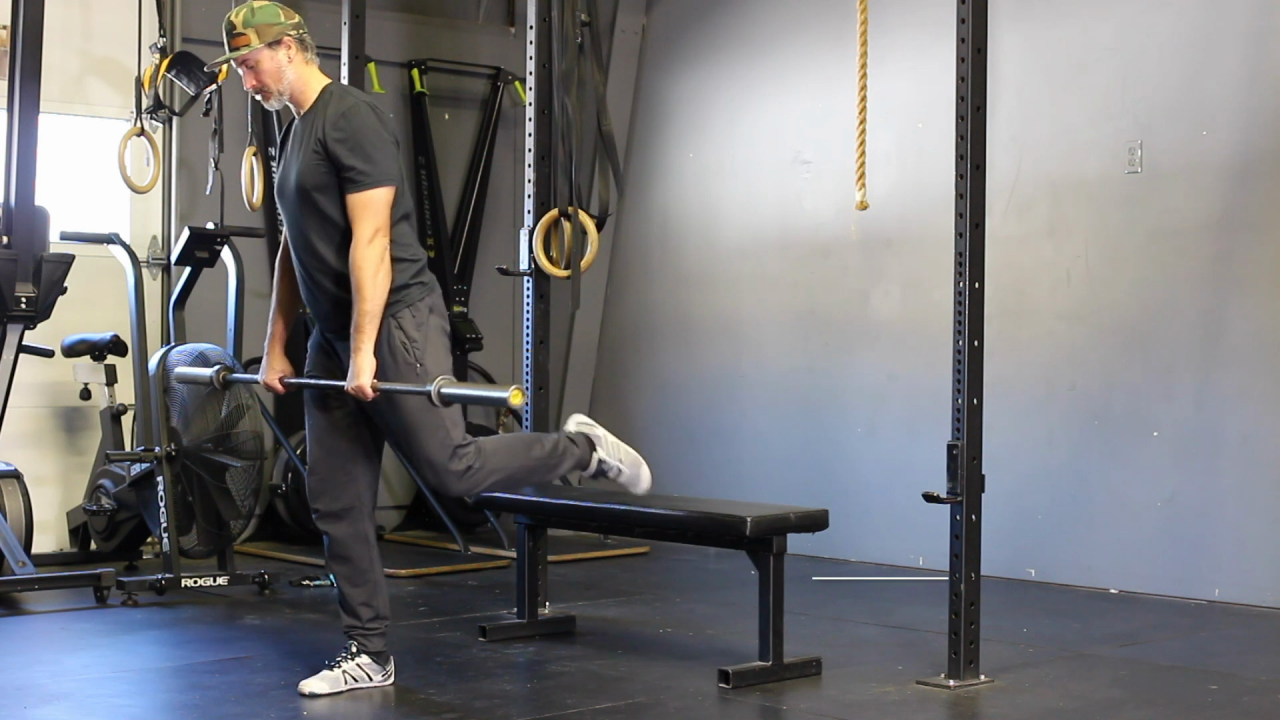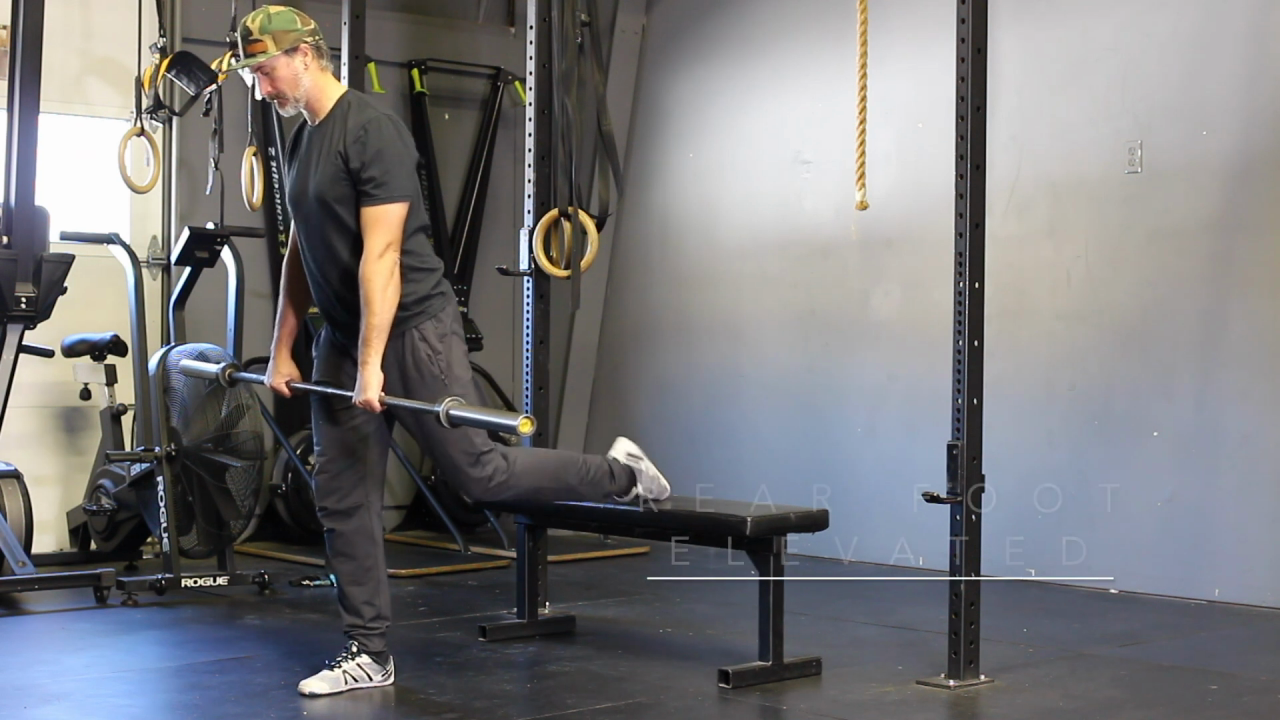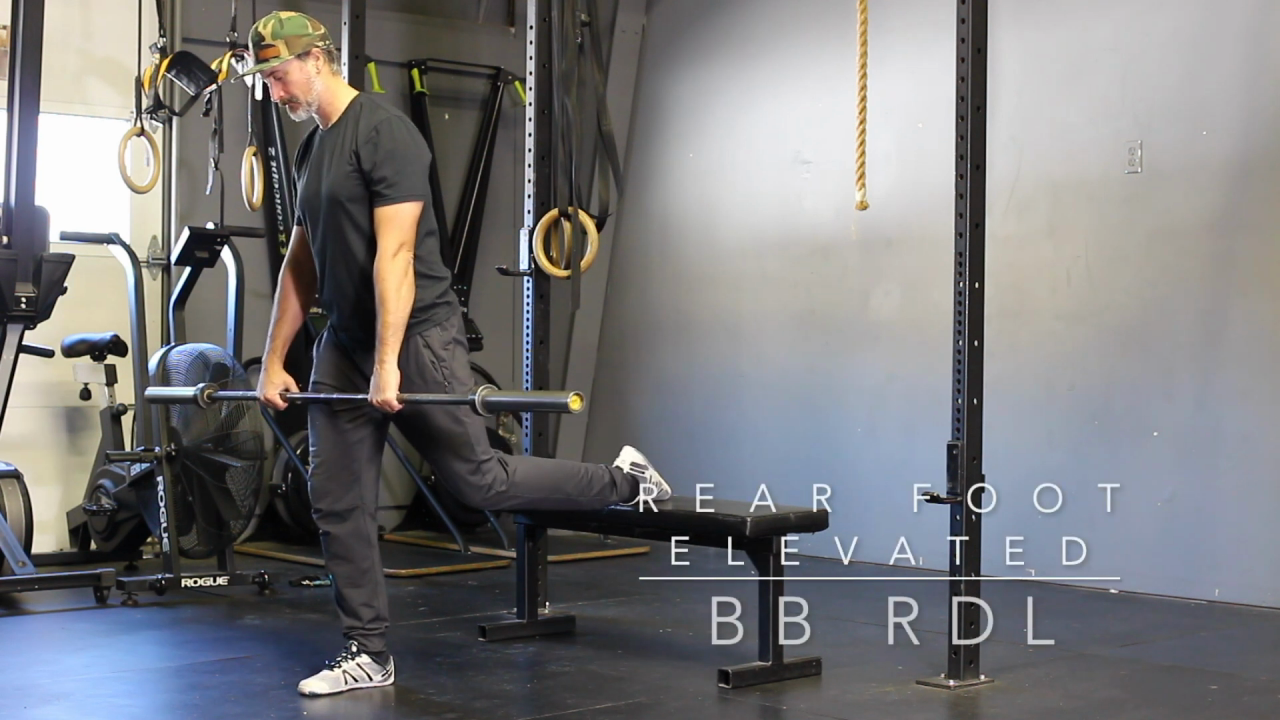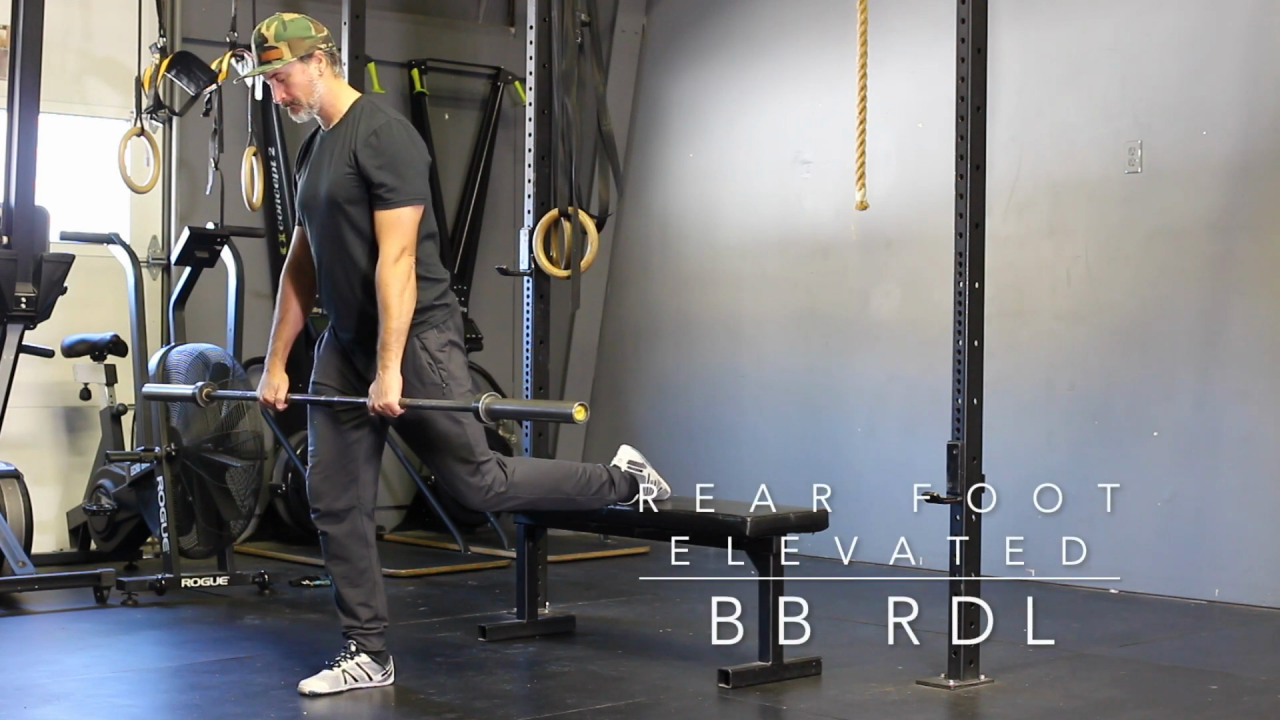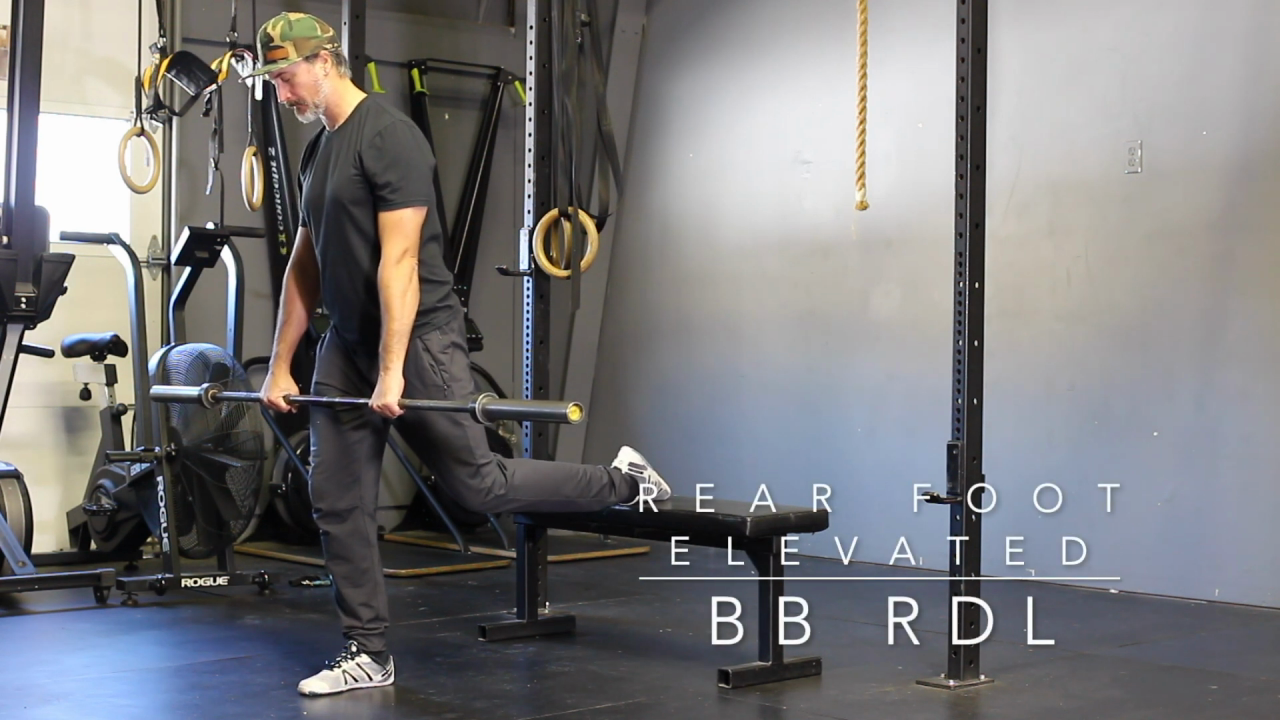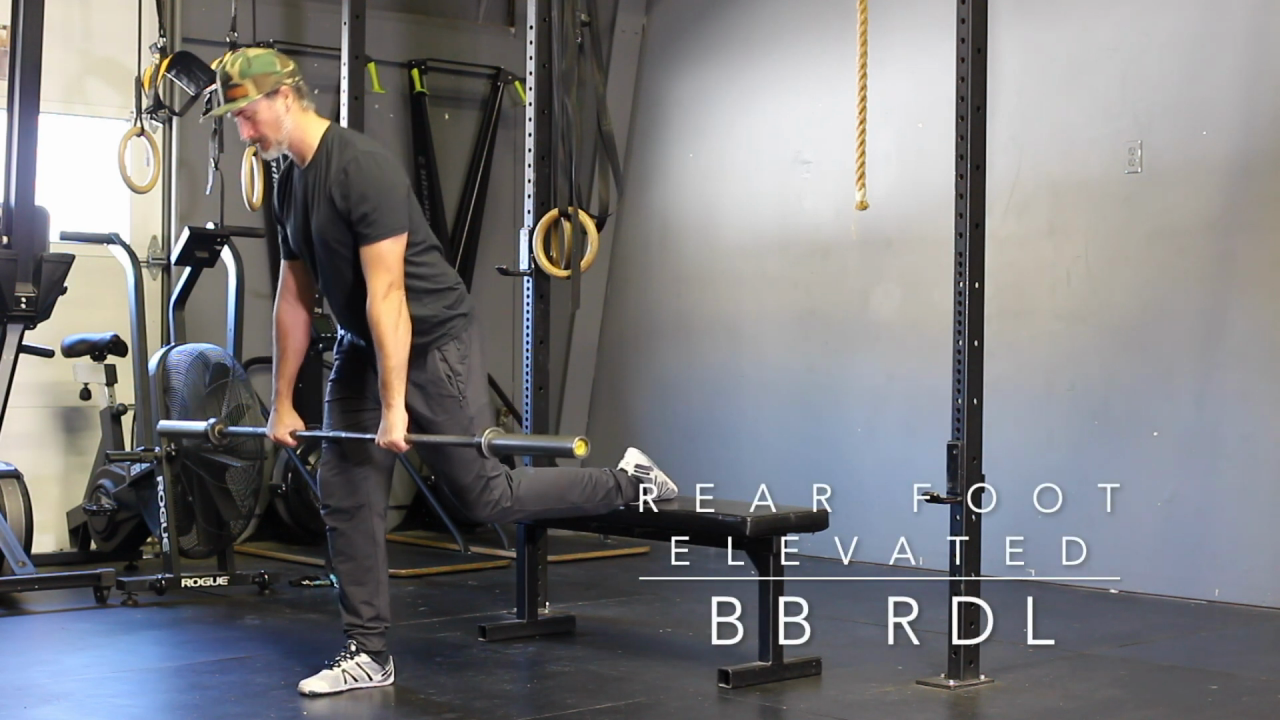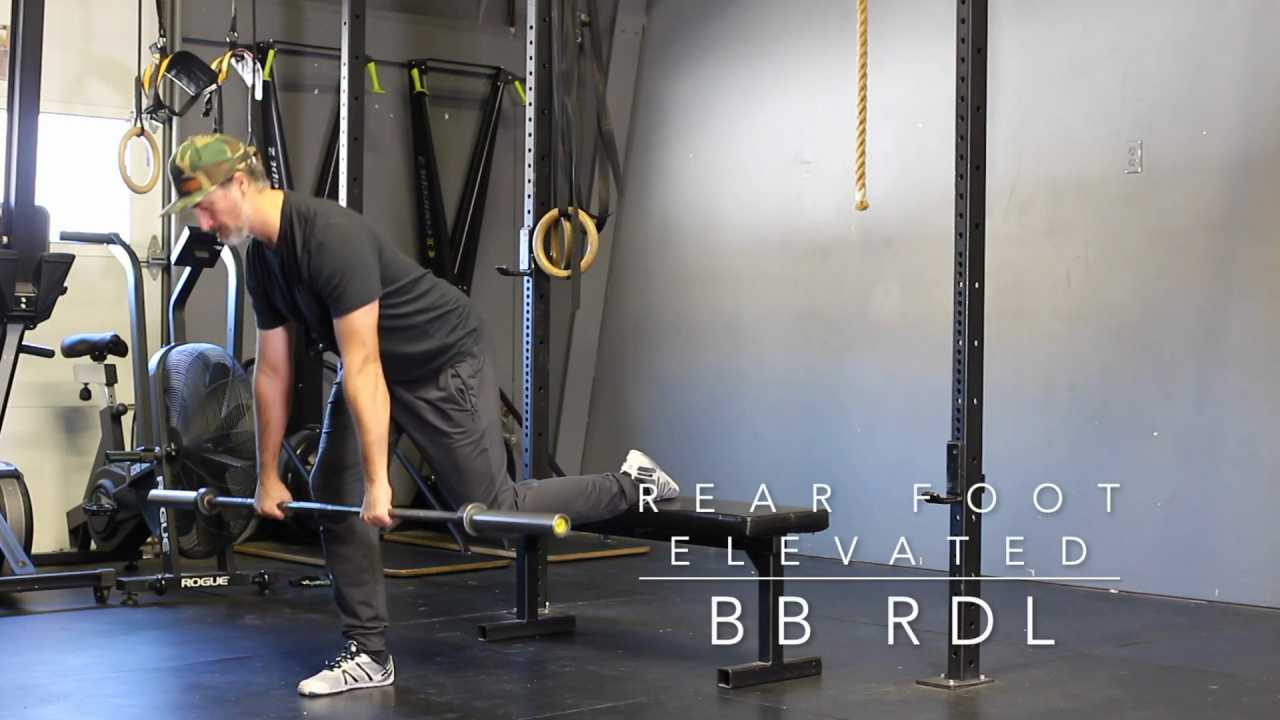
dt=0.7s
person 1, frame 1
left shoulder: (352, 118)
right shoulder: (295, 133)
left elbow: (371, 241)
right elbow: (295, 251)
left wrist: (366, 351)
right wrist: (274, 349)
left hip: (396, 322)
right hip: (331, 334)
left knee: (452, 468)
right knee: (337, 502)
left ankle: (585, 451)
right ankle: (368, 653)
person 1, frame 2
left shoulder: (371, 131)
right shoulder: (300, 142)
left elbow: (381, 255)
right elbow: (299, 257)
left wrist: (371, 366)
right wrist: (282, 351)
left hip: (413, 328)
right hip: (343, 334)
left knee: (481, 471)
right knee: (342, 499)
left ankle: (621, 473)
right ankle: (368, 653)
person 1, frame 3
left shoulder: (385, 133)
right shoulder: (311, 150)
left elbow: (394, 255)
right elbow: (299, 266)
left wrist: (388, 365)
right wrist: (273, 362)
left hip: (416, 336)
right hip: (343, 343)
left knee: (480, 480)
right knee: (337, 503)
left ankle: (623, 480)
right ankle: (367, 654)
person 1, frame 4
left shoulder: (384, 135)
right shoulder: (314, 149)
left elbow: (398, 261)
right elbow: (301, 266)
left wrist: (390, 370)
right wrist: (274, 364)
left hip: (414, 338)
right hip: (345, 343)
left knee: (478, 482)
right knee: (335, 503)
left ankle: (621, 480)
right ankle: (366, 653)
person 1, frame 5
left shoulder: (389, 137)
right shoulder: (318, 151)
left elbow: (399, 261)
right elbow: (305, 266)
left wrist: (392, 371)
right wrist: (279, 365)
left hip: (415, 341)
right hip: (345, 344)
left knee: (479, 483)
right knee: (337, 503)
left ankle: (623, 481)
right ankle: (367, 654)
person 1, frame 6
left shoulder: (363, 167)
right shoulder: (290, 183)
left elbow: (387, 294)
right elbow: (294, 299)
left wrist: (394, 408)
right wrist: (281, 403)
left hip: (433, 345)
right hip: (362, 347)
left knee: (485, 494)
right knee: (345, 499)
left ankle: (628, 482)
right ankle: (368, 653)
person 1, frame 7
left shoulder: (332, 237)
right shoulder: (260, 260)
left elbow: (362, 366)
right elbow: (272, 370)
left wrist: (378, 481)
right wrist: (267, 476)
left hip: (447, 362)
right hip: (381, 365)
left knee: (490, 508)
right knee: (334, 496)
left ankle: (633, 483)
right ankle: (367, 654)
